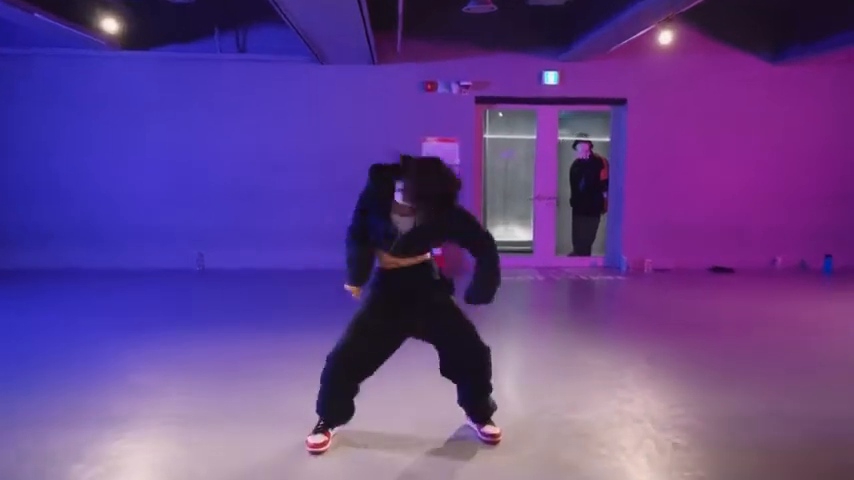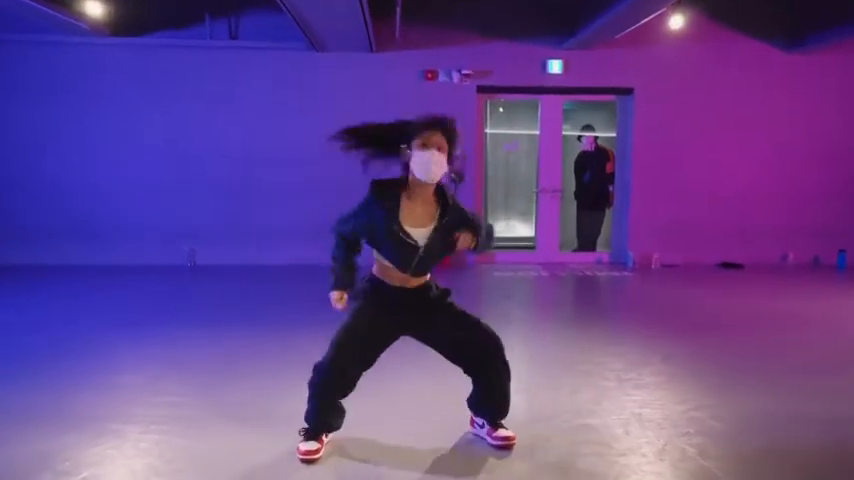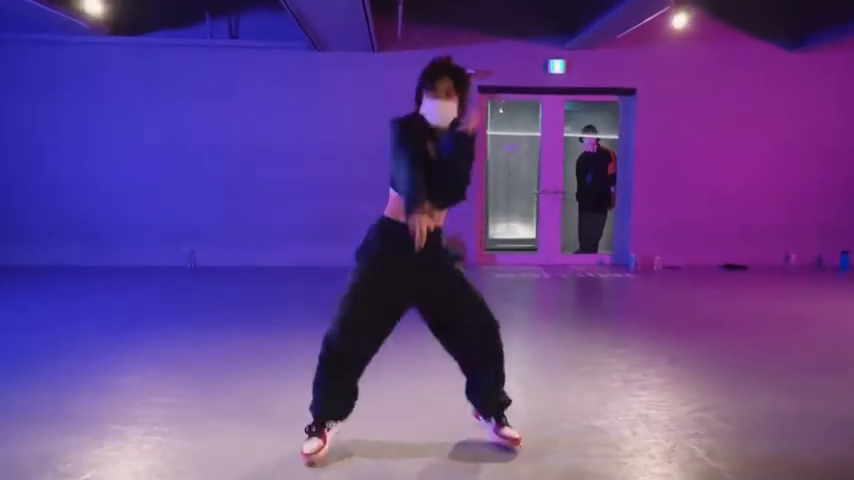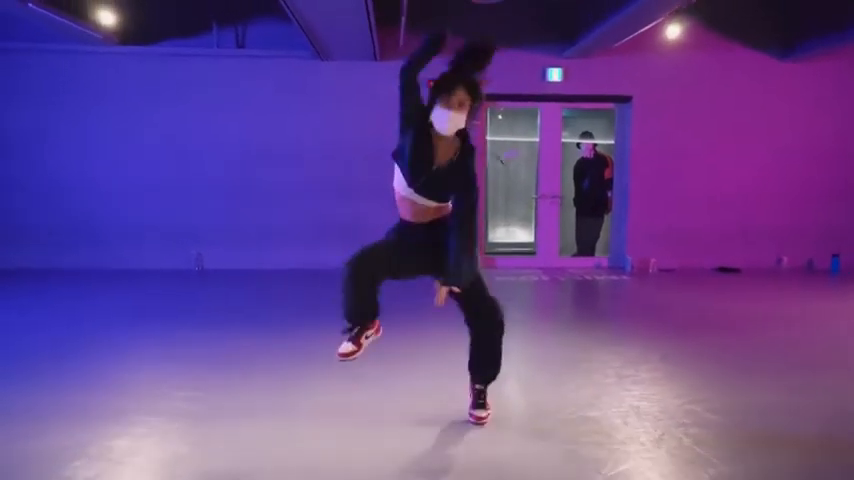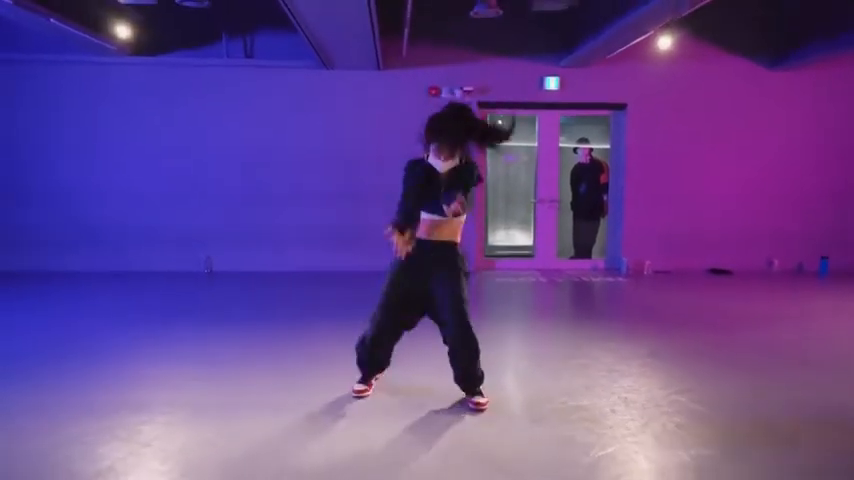
dt=0.2s
person 1, frame 1
left shoulder: (448, 215)
right shoulder: (377, 189)
left elbow: (485, 248)
right elbow: (357, 237)
left wrist: (481, 291)
right wrist: (355, 275)
left hip: (425, 289)
right hip: (386, 294)
left knee: (472, 353)
right knee: (344, 361)
left ankle: (478, 413)
right ankle: (328, 420)
person 1, frame 2
left shoulder: (449, 207)
right shoulder: (381, 199)
left elbow: (482, 232)
right elbow: (345, 233)
left wrist: (472, 239)
right wrist: (340, 282)
left hip: (424, 297)
right hip: (379, 296)
left knee: (487, 354)
right knee: (335, 368)
left ankle: (486, 417)
right ankle: (318, 427)
person 1, frame 3
left shoulder: (457, 143)
right shoulder: (407, 133)
left elbow: (454, 189)
right elbow: (408, 167)
left wrist: (465, 134)
right wrist: (417, 204)
left hip: (430, 251)
right hip: (389, 245)
left knee: (482, 330)
right knee: (349, 334)
left ankle: (493, 412)
right ankle: (324, 419)
person 1, frame 4
left shoulder: (465, 160)
right shoulder: (417, 127)
left elbow: (465, 219)
right elbow: (408, 78)
left wrist: (455, 274)
right wrist: (438, 39)
left hip: (446, 235)
right hip: (407, 233)
left knee: (486, 315)
right knee: (361, 268)
left ankle: (478, 388)
right ankle: (362, 325)
person 1, frame 5
left shoulder: (467, 173)
right shoulder: (415, 169)
left elbow: (461, 191)
right elbow: (408, 205)
left wrist: (457, 203)
right wrist: (398, 230)
left hip: (448, 256)
right hip: (415, 254)
left knee: (456, 326)
right knee: (386, 320)
left ankle: (471, 386)
right ankle: (370, 371)
person 2, frame 1
left shoulder: (599, 162)
right shoulder: (576, 164)
left elbow: (604, 185)
left wrist: (603, 203)
left hip: (593, 205)
right hip: (578, 205)
left knee: (587, 235)
right knee: (578, 236)
left ankle: (583, 255)
right ankle: (578, 255)
person 2, frame 2
left shoulder: (605, 153)
right shoulder: (581, 156)
left elbow: (610, 178)
left wrist: (609, 196)
left hip: (598, 200)
right hip: (583, 199)
left knee: (593, 230)
right knee: (582, 231)
left ankle: (588, 251)
right ankle: (583, 251)
person 2, frame 3
left shoulder: (607, 155)
right shoulder: (583, 157)
left elbow: (612, 179)
left wrist: (611, 198)
left hip: (600, 201)
right hip: (585, 200)
left knee: (594, 231)
right knee: (584, 233)
left ankle: (589, 252)
right ankle: (585, 253)
person 2, frame 4
left shoulder: (604, 160)
right shoulder: (580, 163)
left elbow: (609, 184)
left wrist: (608, 202)
left hip: (597, 206)
right hip: (582, 205)
left knee: (591, 235)
right knee: (581, 236)
left ankle: (587, 257)
right ankle: (582, 256)
person 2, frame 5
left shoulder: (599, 166)
right shoulder: (576, 168)
left elbow: (604, 188)
left wrist: (604, 207)
left hip: (593, 209)
right hip: (579, 208)
left knee: (588, 238)
right knee: (578, 239)
left ankle: (584, 258)
right ankle: (579, 258)
